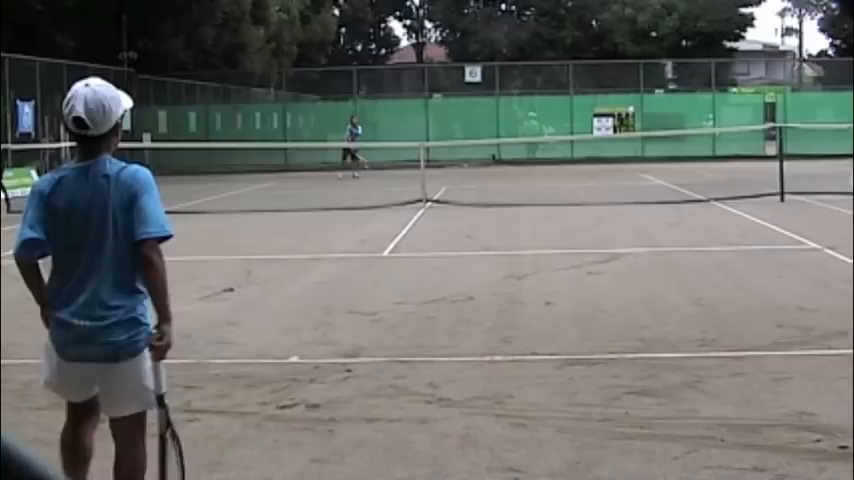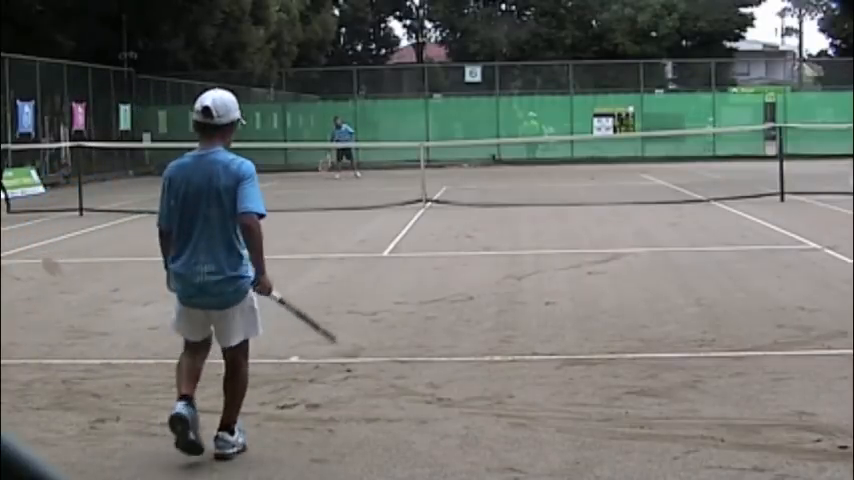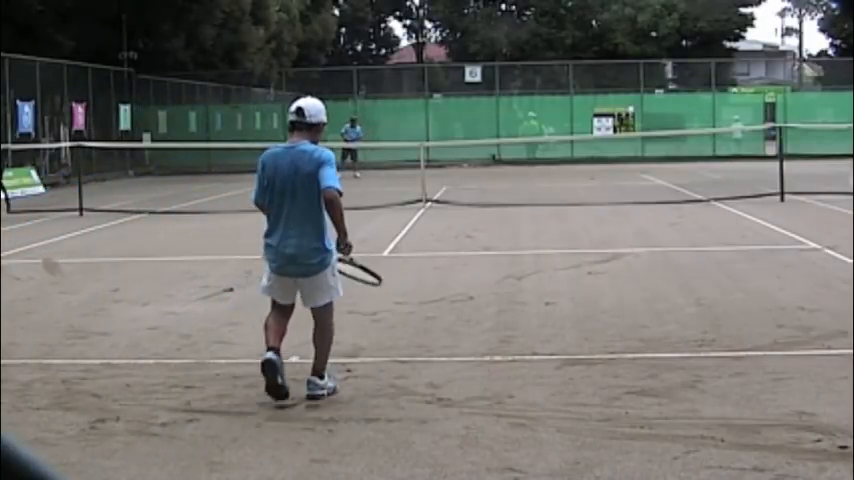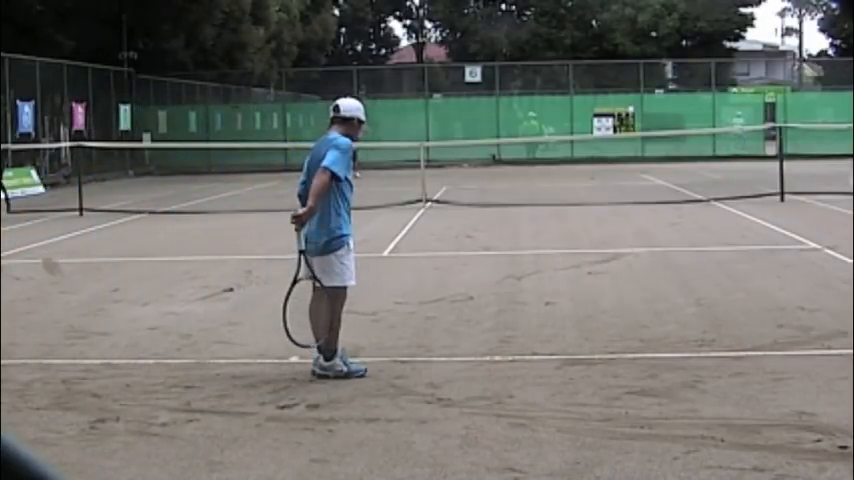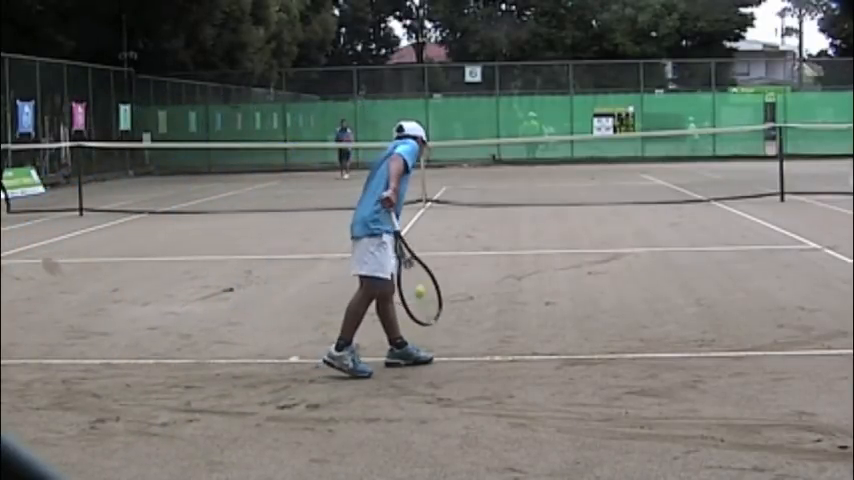
dt=1s
person 1, frame 1
left shoulder: (48, 188)
right shoulder: (134, 180)
left elbow: (25, 253)
right elbow: (149, 255)
left wrist: (46, 302)
right wrist: (163, 321)
left hip: (68, 331)
right hip: (123, 332)
left knee: (79, 419)
right knee: (129, 432)
person 1, frame 2
left shoulder: (175, 170)
right shoulder: (239, 169)
left elbow: (165, 228)
right elbow: (248, 223)
left wrist: (171, 268)
right wrist: (261, 271)
left hip: (188, 281)
right hip: (230, 281)
left knee: (194, 350)
right knee: (236, 357)
left ankle: (184, 406)
right ankle: (226, 433)
person 1, frame 3
left shoulder: (268, 158)
right shoulder: (322, 157)
left elbow: (261, 204)
right elbow: (331, 196)
right wrist: (342, 236)
left hip: (278, 252)
right hip: (315, 252)
left knee: (279, 312)
right knee: (322, 315)
left ankle: (272, 355)
right ankle: (318, 379)
person 1, frame 4
left shoulder: (318, 147)
right shoulder: (342, 144)
left elbow: (303, 189)
right elbow: (324, 175)
right wrist: (310, 208)
left hip: (316, 233)
right hip: (335, 234)
left knee: (321, 295)
right knee: (336, 296)
left ankle: (325, 355)
right ankle: (330, 360)
person 1, frame 5
left shoulder: (394, 152)
right shoulder: (408, 145)
right elbow: (398, 162)
right wrist: (392, 190)
left hip: (374, 226)
right hip: (373, 226)
left knee: (386, 289)
right knee: (370, 288)
left ankle: (398, 347)
right ankle: (341, 350)
